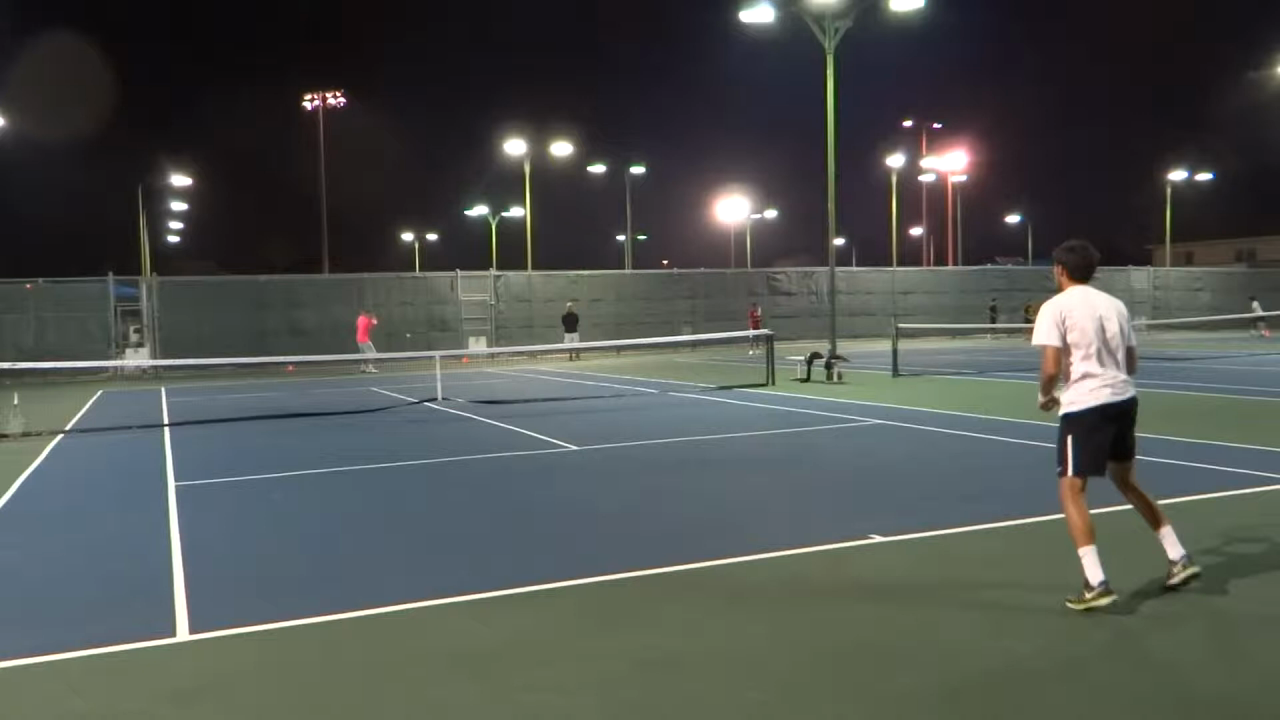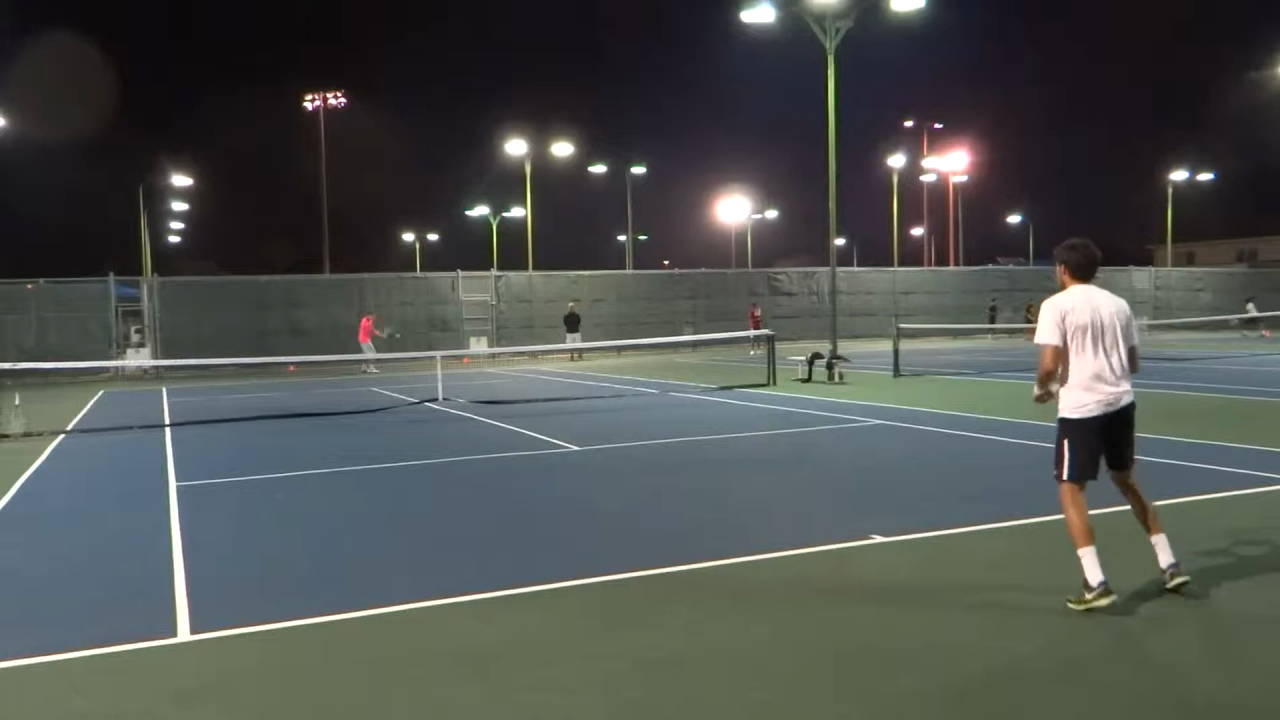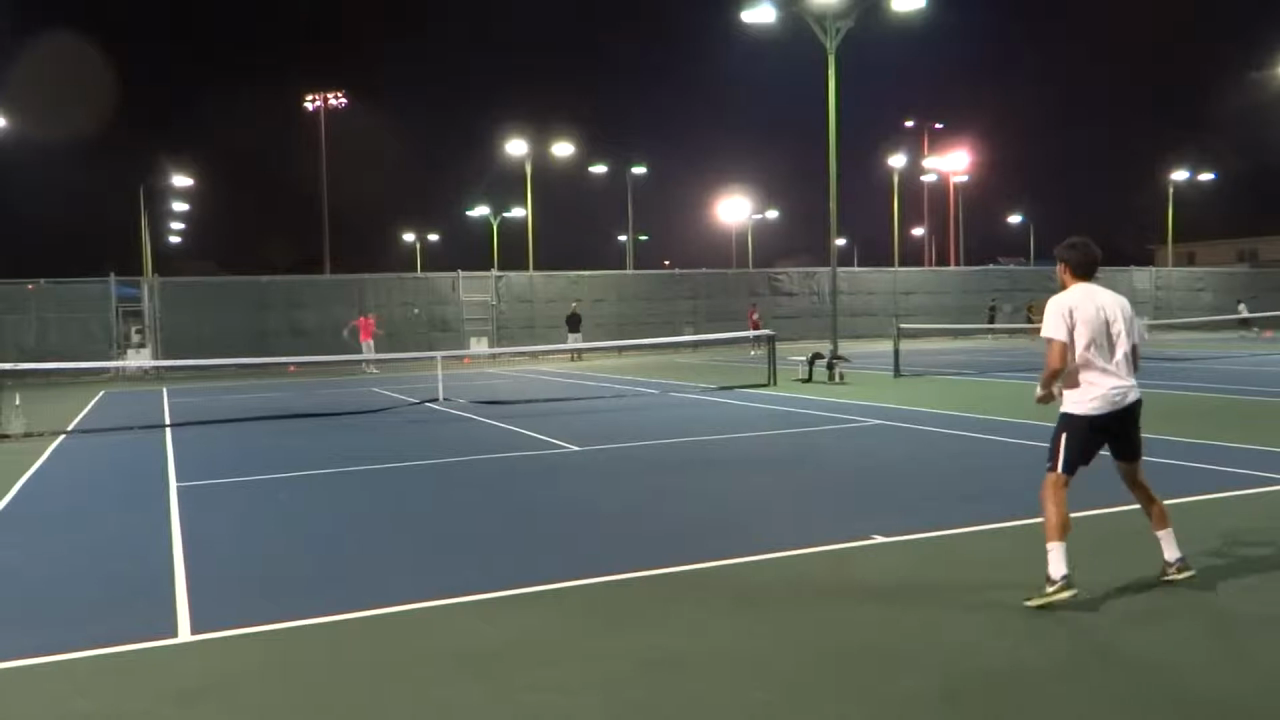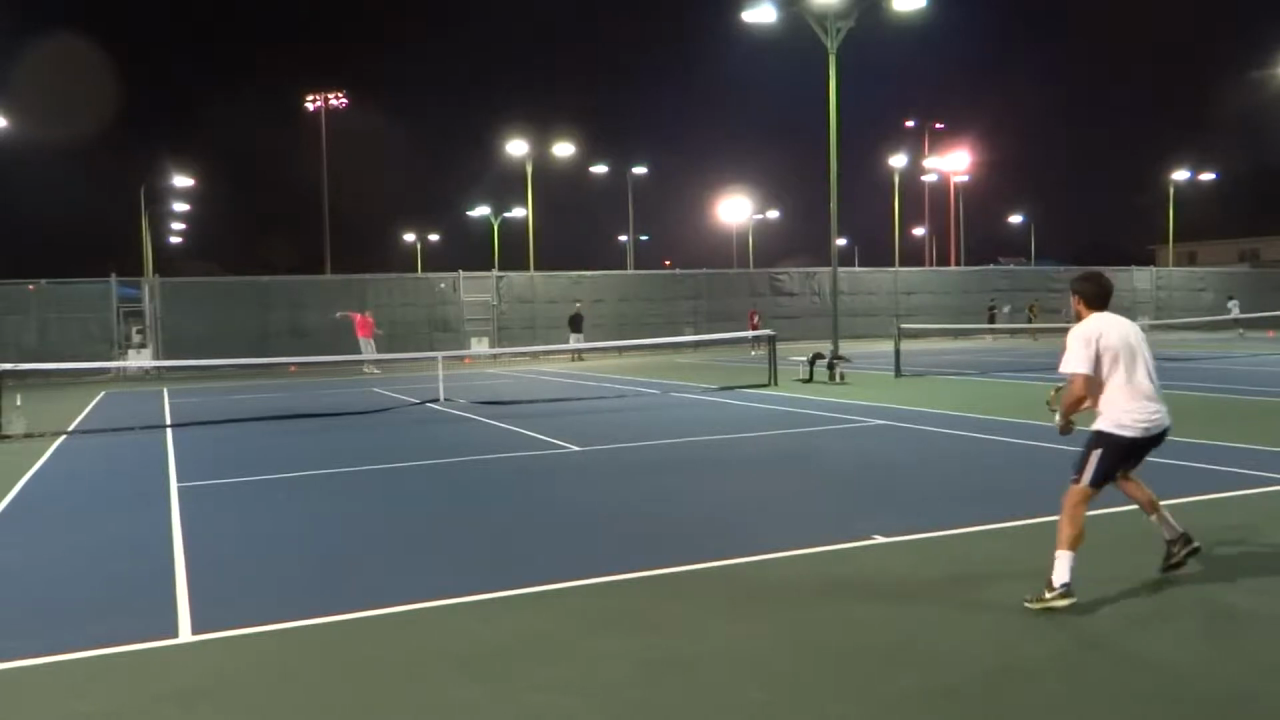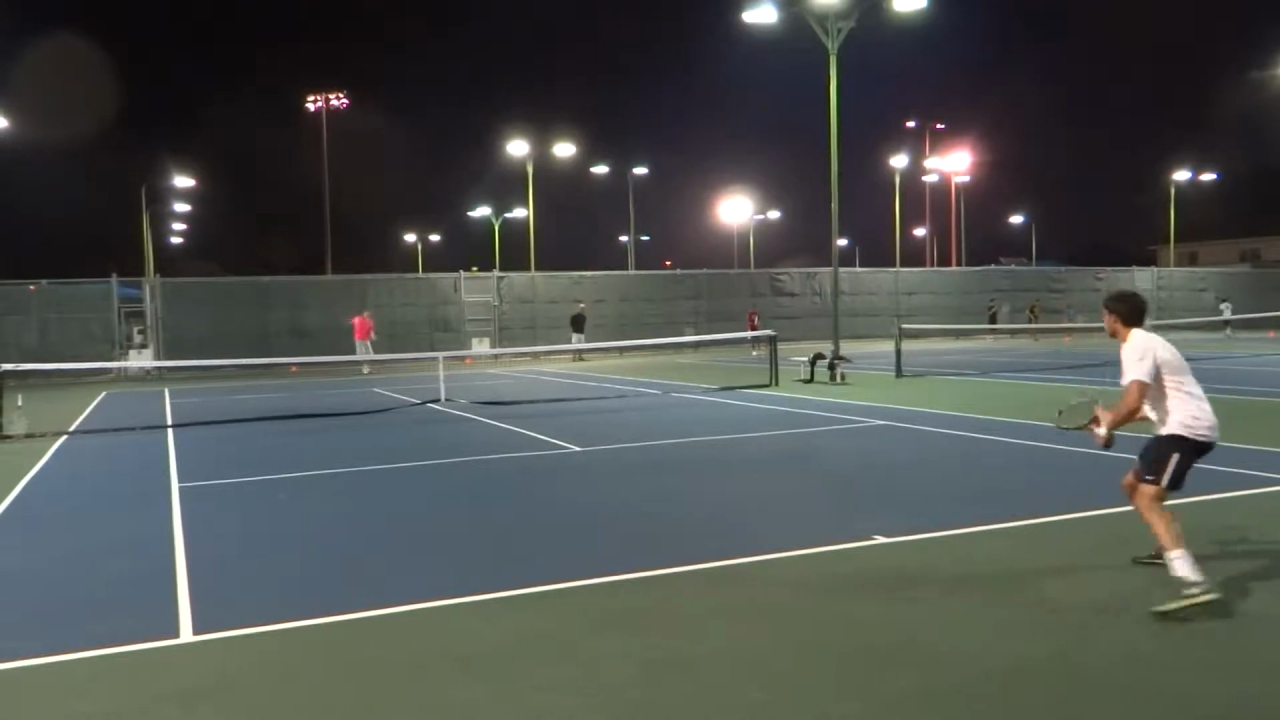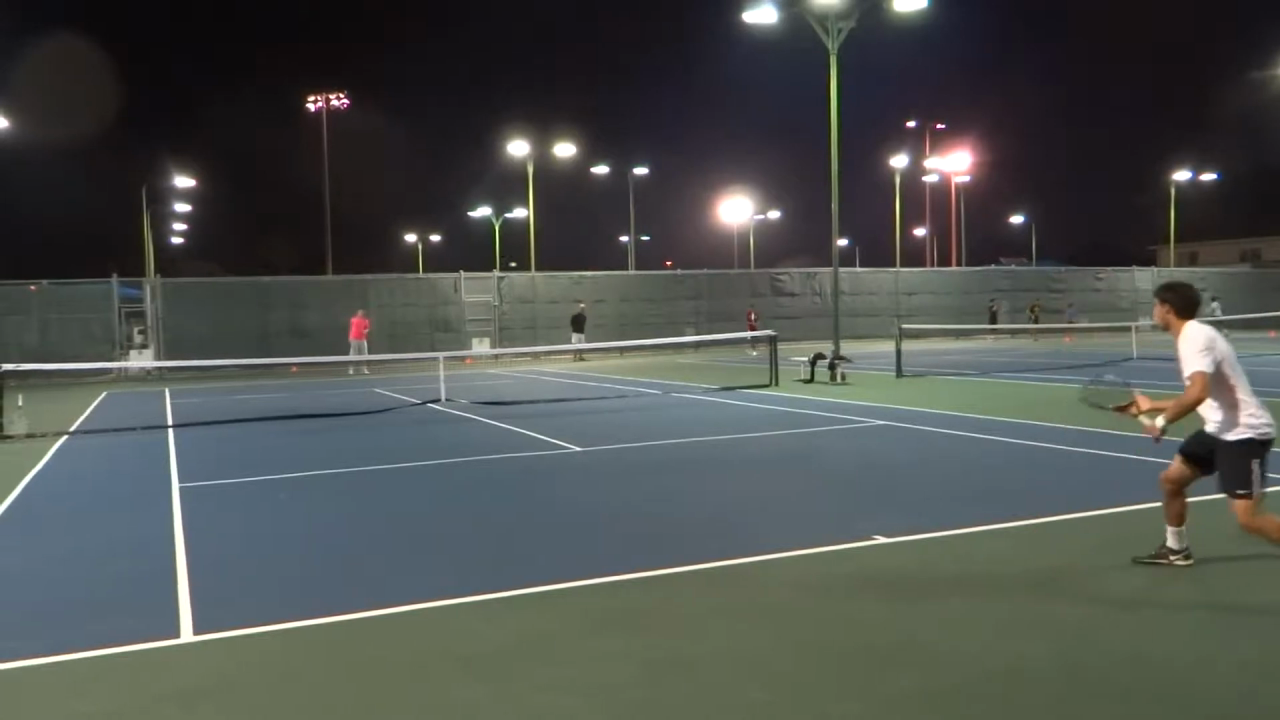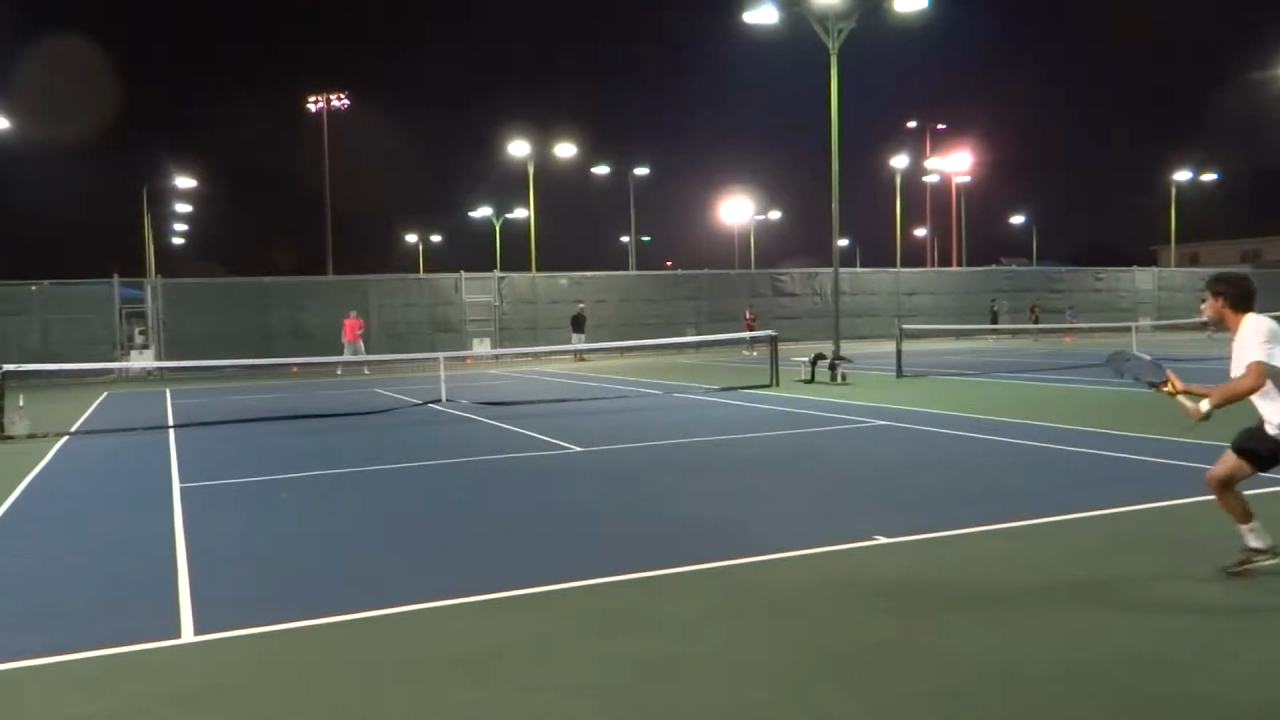
dt=0.2s
person 1, frame 1
left shoulder: (1055, 307)
right shoulder: (1116, 305)
left elbow: (1052, 367)
right elbow: (1131, 363)
left wrist: (1046, 395)
left hip: (1084, 407)
right hip: (1124, 400)
left knee: (1071, 492)
right knee: (1125, 482)
left ankle: (1097, 585)
right ankle: (1179, 558)
person 1, frame 2
left shoulder: (1057, 305)
right shoulder: (1119, 305)
left elbow: (1050, 364)
right elbow: (1133, 363)
left wrist: (1042, 388)
left hip: (1081, 410)
right hip: (1122, 403)
left knee: (1071, 494)
right knee: (1127, 485)
left ankle: (1097, 584)
right ankle: (1169, 565)
person 1, frame 3
left shoulder: (1061, 303)
right shoulder: (1121, 302)
left elbow: (1058, 361)
right elbow: (1134, 362)
left wrist: (1043, 388)
left hip: (1086, 407)
right hip: (1128, 401)
left knee: (1053, 486)
right knee: (1133, 478)
left ankle: (1058, 578)
right ankle: (1174, 560)
person 1, frame 4
left shoulder: (1083, 332)
right shoulder: (1127, 326)
left elbow: (1079, 392)
left wrist: (1062, 416)
right wrist: (1088, 403)
left hip: (1121, 426)
right hip: (1153, 423)
left knee: (1075, 500)
right knee: (1122, 476)
left ankle: (1059, 586)
right ankle: (1178, 537)
person 1, frame 5
left shoulder: (1136, 347)
right shoulder: (1148, 343)
left elbow: (1133, 401)
left wrist: (1106, 428)
right wrist: (1109, 416)
left hip: (1187, 430)
right hip: (1179, 427)
left knee: (1146, 501)
right knee: (1131, 484)
left ankle: (1193, 584)
right ankle: (1173, 551)
person 1, frame 6
left shoulder: (1193, 338)
right shoulder: (1196, 335)
left elbow: (1198, 392)
right elbow: (1200, 395)
left wrist: (1163, 421)
right wrist: (1152, 405)
left hip: (1244, 432)
right hip: (1222, 429)
left knee: (1247, 517)
right knee: (1171, 480)
right ankle: (1175, 549)
person 1, frame 7
right shoulder: (1241, 334)
left elbow: (1254, 383)
right elbow: (1237, 388)
left wrist: (1207, 405)
right wrist: (1187, 389)
right knee: (1219, 479)
